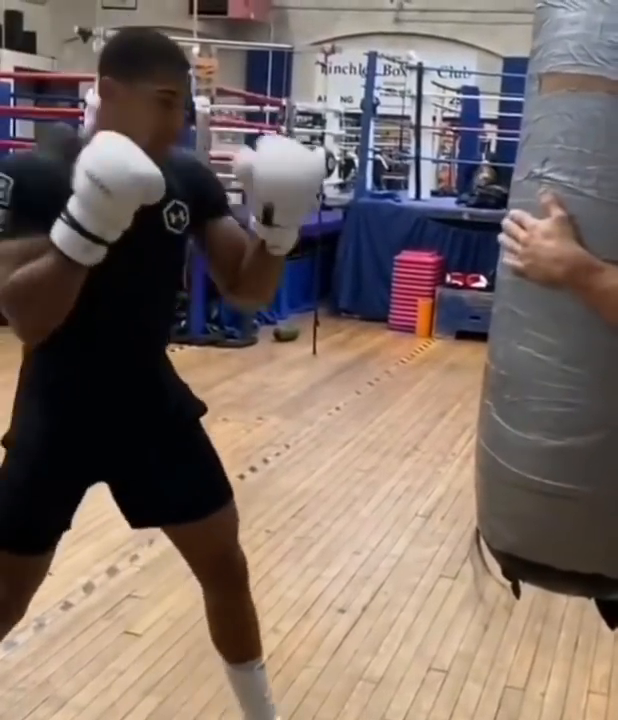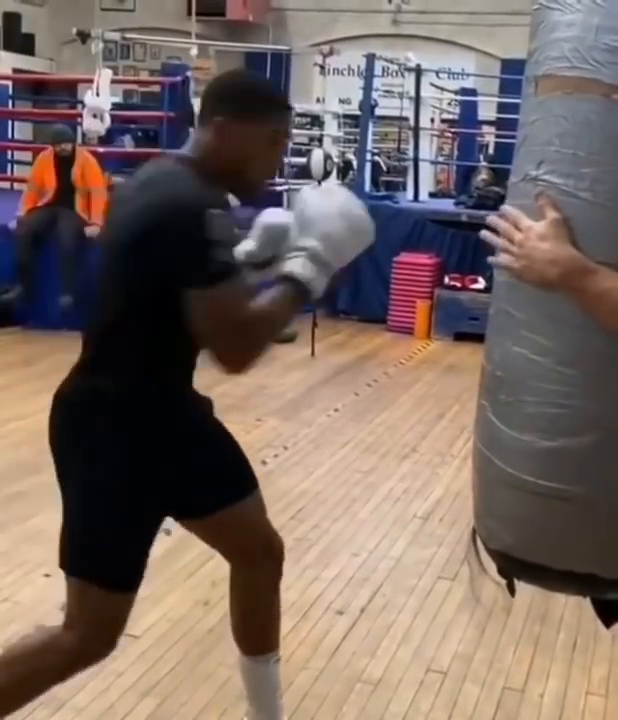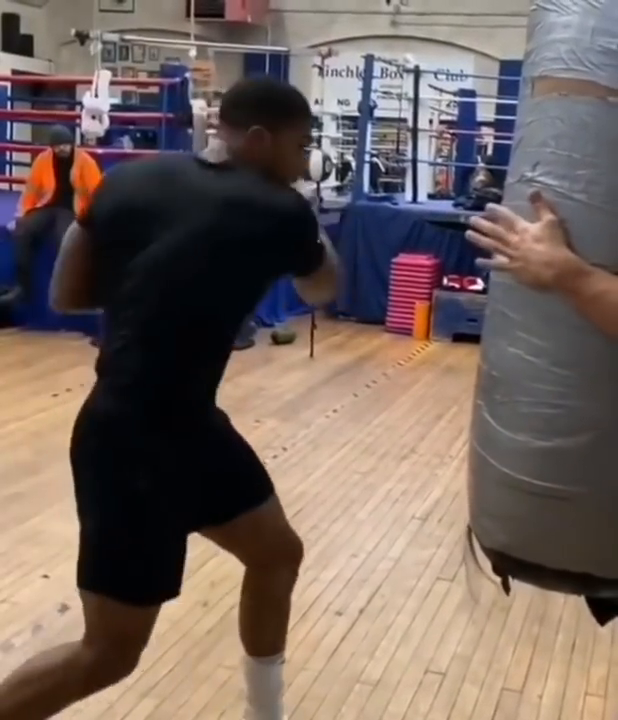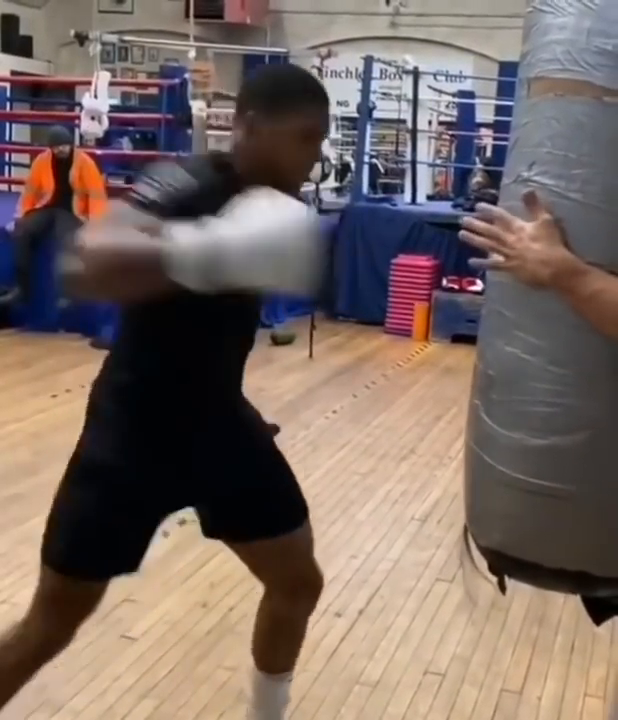
dt=0.2s
person 1, frame 1
left shoulder: (189, 179)
left elbow: (248, 291)
left wrist: (278, 225)
right wrist: (89, 223)
left hip: (152, 405)
right hip: (57, 414)
left knee: (225, 566)
person 1, frame 2
left shoulder: (187, 191)
right shoulder: (196, 206)
right elbow: (236, 348)
left wrist: (252, 254)
right wrist: (310, 265)
left hip: (168, 412)
right hip: (107, 428)
left knee: (261, 552)
right knee: (90, 635)
person 1, frame 3
left shoulder: (128, 180)
right shoulder: (276, 210)
left elbow: (66, 296)
right elbow: (324, 286)
right wrist: (305, 235)
left hip: (183, 425)
right hip: (133, 444)
left knee: (279, 555)
right knee: (109, 653)
person 1, frame 4
left shoulder: (263, 198)
right shoulder: (191, 183)
right elbow: (87, 267)
right wrist: (204, 254)
left hip: (218, 420)
right hip: (138, 426)
left knee: (298, 581)
